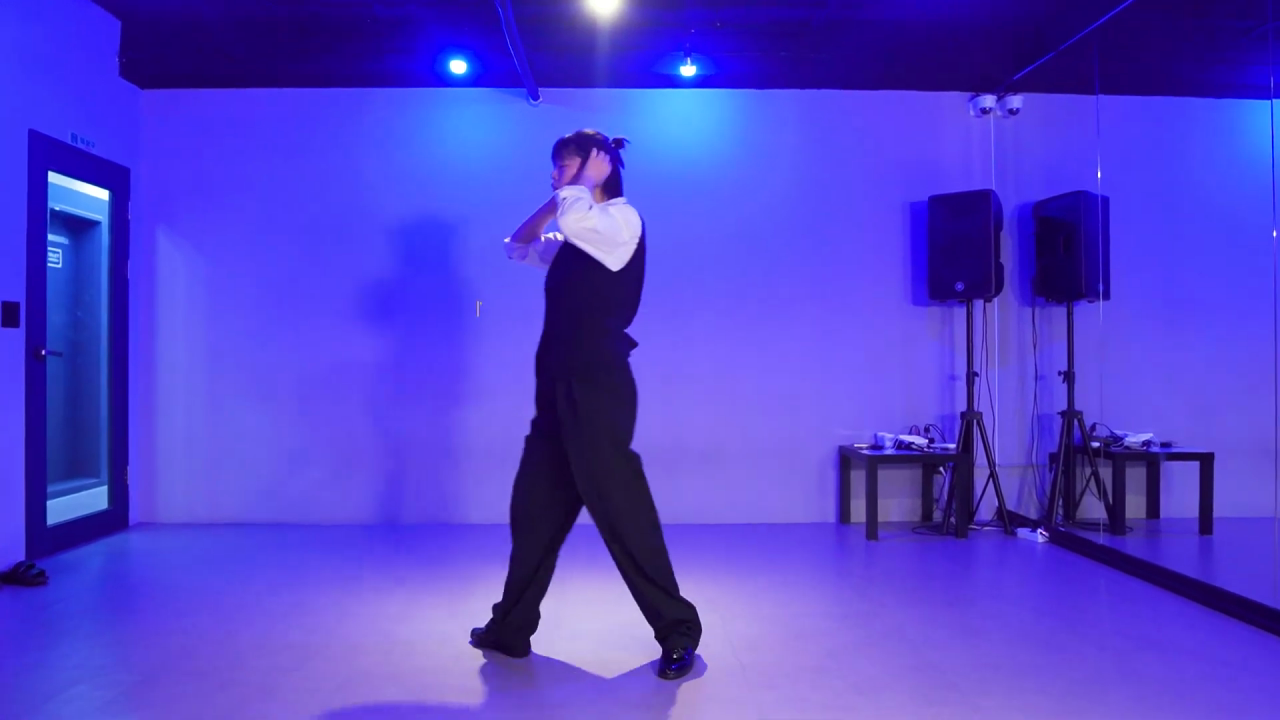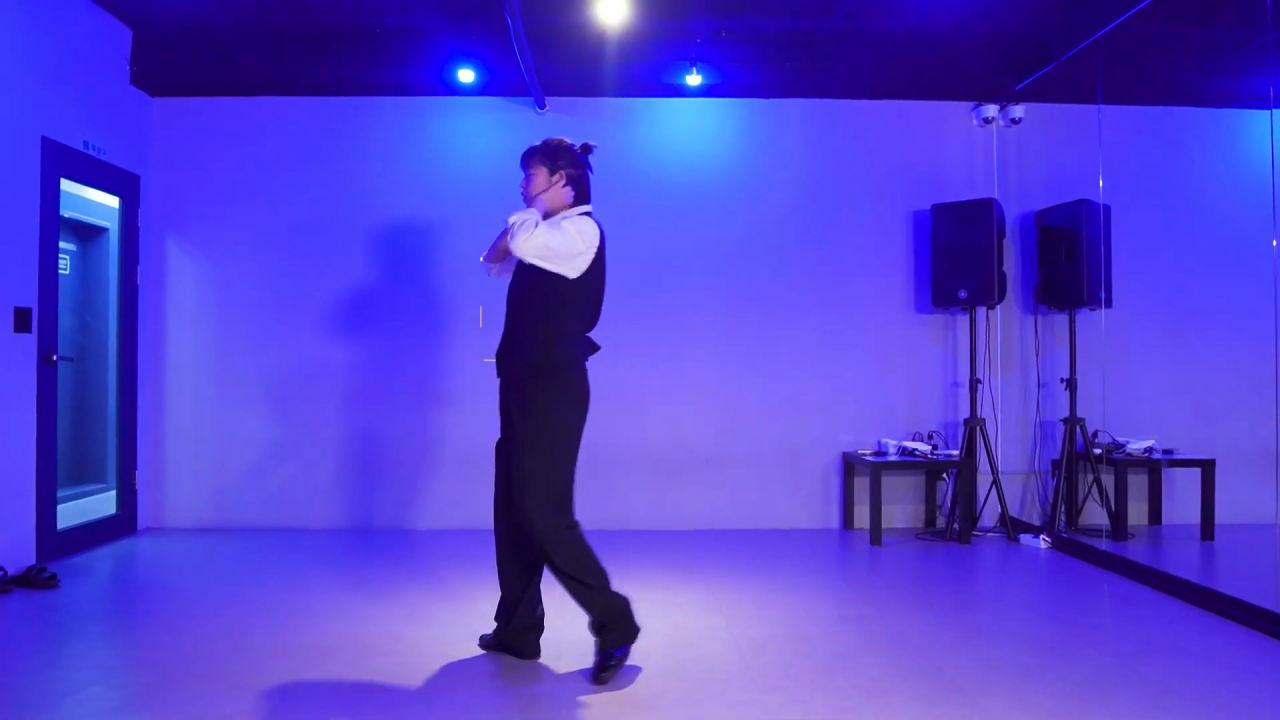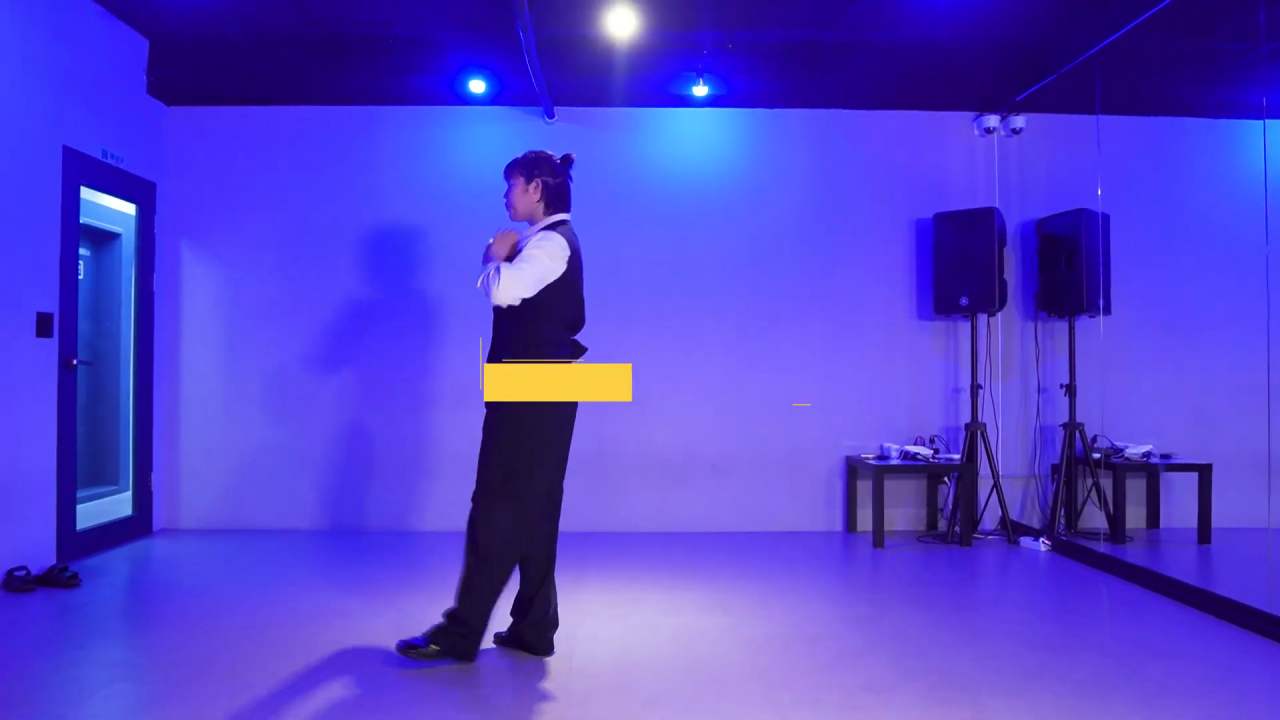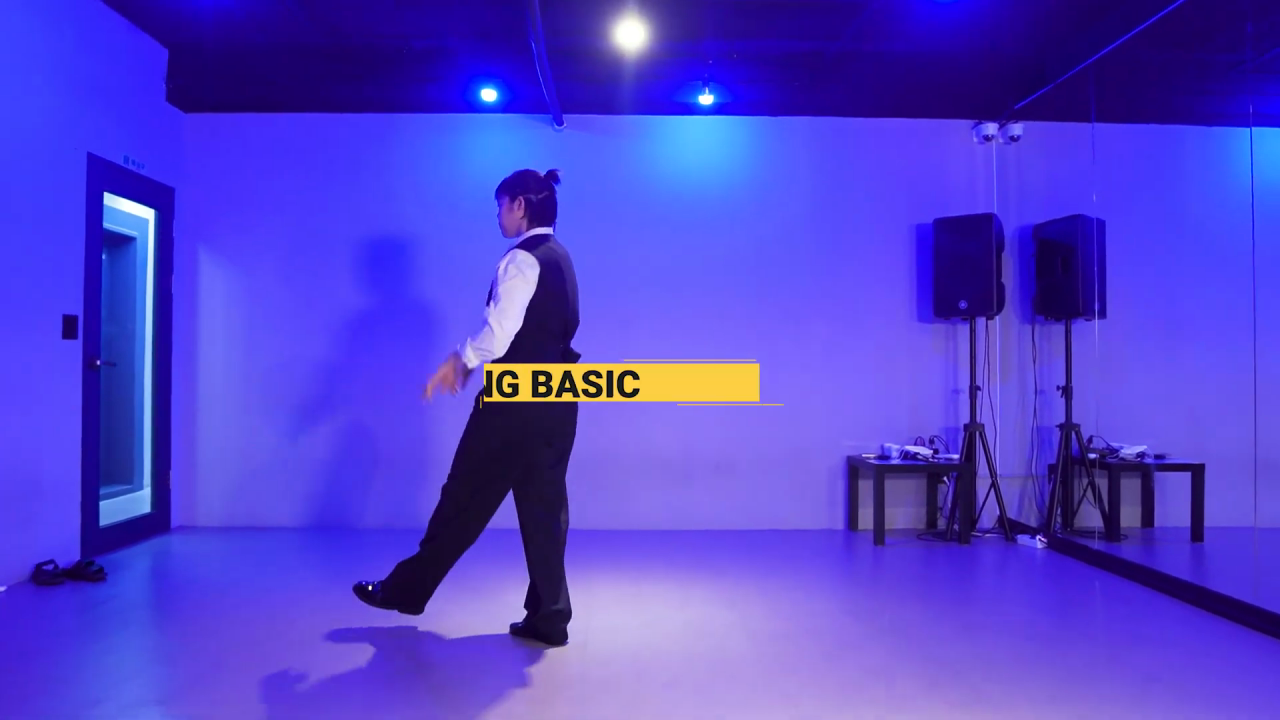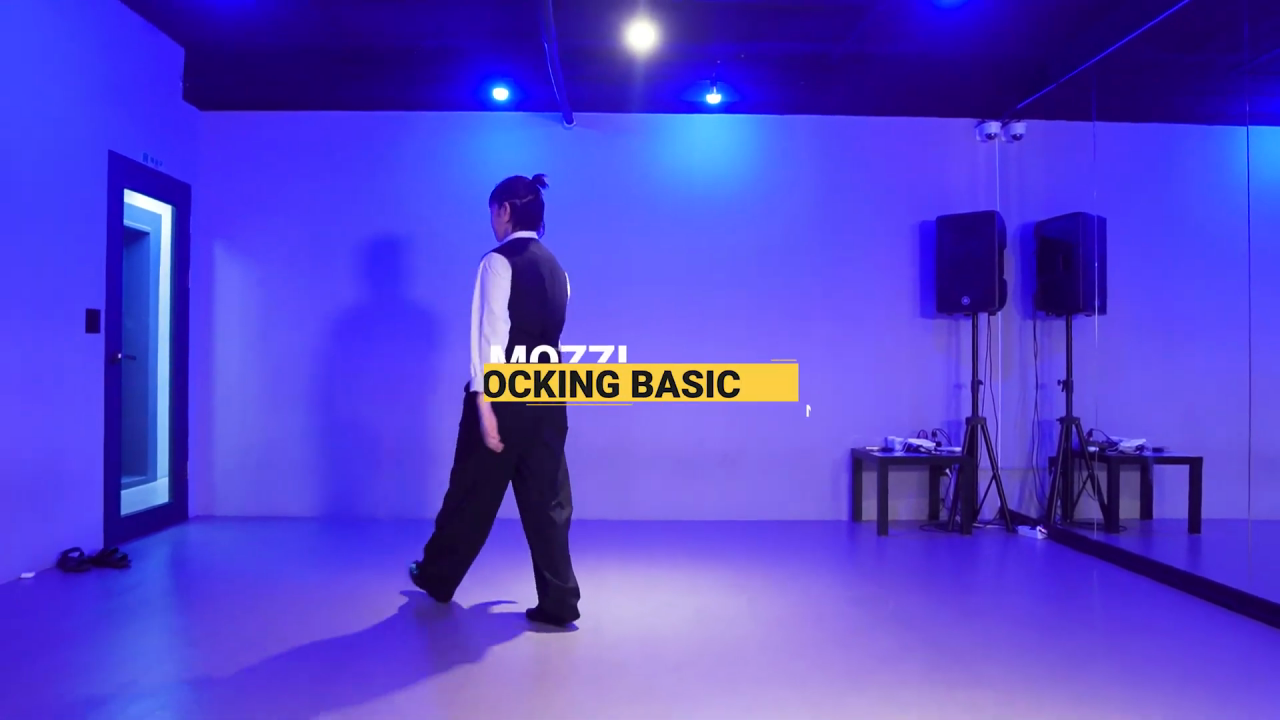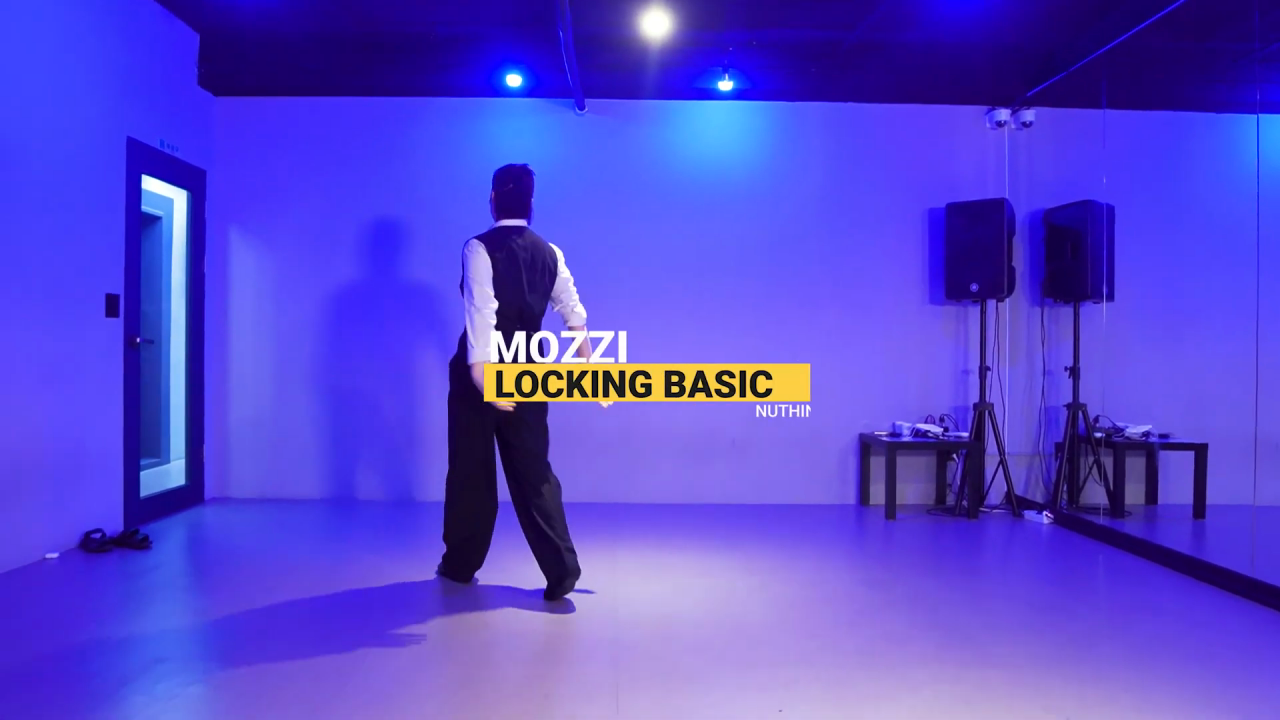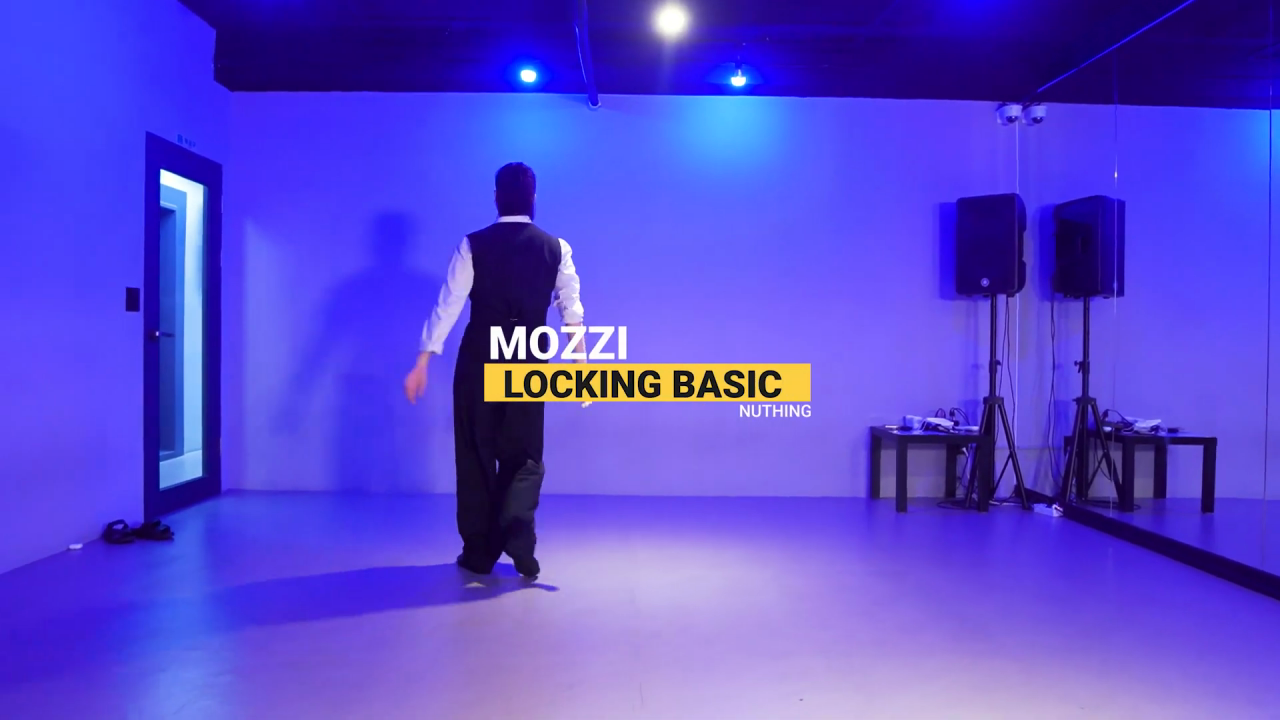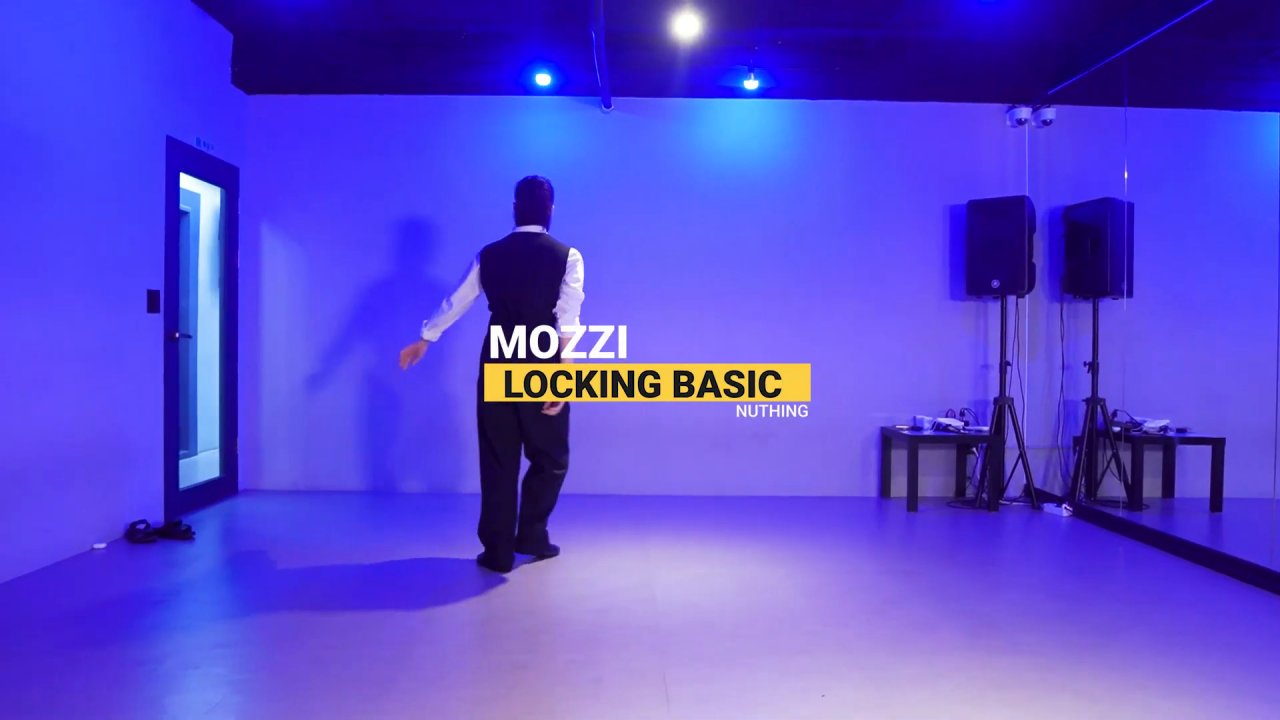
dt=0.2s
person 1, frame 1
left shoulder: (621, 221)
right shoulder: (579, 230)
left elbow: (570, 215)
right elbow: (520, 247)
left wrist: (579, 186)
right wrist: (556, 197)
left hip: (595, 386)
right hip: (563, 385)
left knee: (621, 510)
right knee: (535, 504)
left ankle: (677, 630)
right ankle: (510, 627)
person 1, frame 2
left shoulder: (580, 230)
right shoulder: (557, 232)
left elbow: (521, 240)
right elbow: (495, 260)
left wrist: (537, 210)
right wrist: (539, 210)
left hip: (547, 384)
right hip: (532, 384)
left knee: (543, 510)
right knee: (516, 508)
left ankle: (613, 621)
right ankle: (516, 629)
person 1, frame 3
left shoulder: (551, 241)
right shoulder: (551, 242)
left elbow: (498, 291)
right elbow: (512, 295)
left wrist: (496, 256)
right wrist: (504, 259)
left knee: (498, 508)
right knee: (531, 507)
left ankle: (461, 632)
right ankle: (534, 627)
person 1, frame 4
left shoulder: (521, 259)
right shoulder: (557, 259)
left elbow: (498, 333)
left wrist: (457, 363)
right wrist: (470, 358)
left hip: (517, 398)
right hip: (556, 397)
left knee: (468, 499)
right knee: (544, 507)
left ankle: (406, 589)
right ankle: (548, 617)
person 1, frame 5
left shoulder: (496, 261)
right shoulder: (553, 266)
left elbow: (489, 336)
left wrist: (484, 401)
left hip: (504, 393)
left knee: (473, 490)
right knee: (546, 496)
left ankle: (438, 576)
right ankle: (558, 599)
person 1, frame 6
left shoulder: (479, 248)
right shoulder: (549, 252)
left elbow: (480, 314)
right elbow: (572, 310)
left wrist: (479, 374)
right wrist: (589, 365)
left hip: (482, 369)
left knee: (470, 466)
right knee: (532, 471)
left ankle: (461, 562)
right ankle: (560, 567)
person 1, frame 7
left shoulder: (474, 245)
right shoulder: (555, 248)
left elbow: (450, 303)
right elbow: (571, 312)
left wrist: (422, 361)
left hip: (480, 359)
right hip: (529, 361)
left knee: (476, 457)
right knee: (524, 457)
left ankle: (480, 551)
right ankle: (516, 541)
person 1, frame 8
left shoulder: (490, 255)
right shoulder: (566, 256)
left elbow: (456, 303)
right elbow: (567, 321)
left wrist: (422, 342)
left hip: (498, 363)
right hip: (543, 365)
left knee: (499, 459)
right knee: (549, 456)
left ankle: (499, 549)
right ankle: (527, 534)
